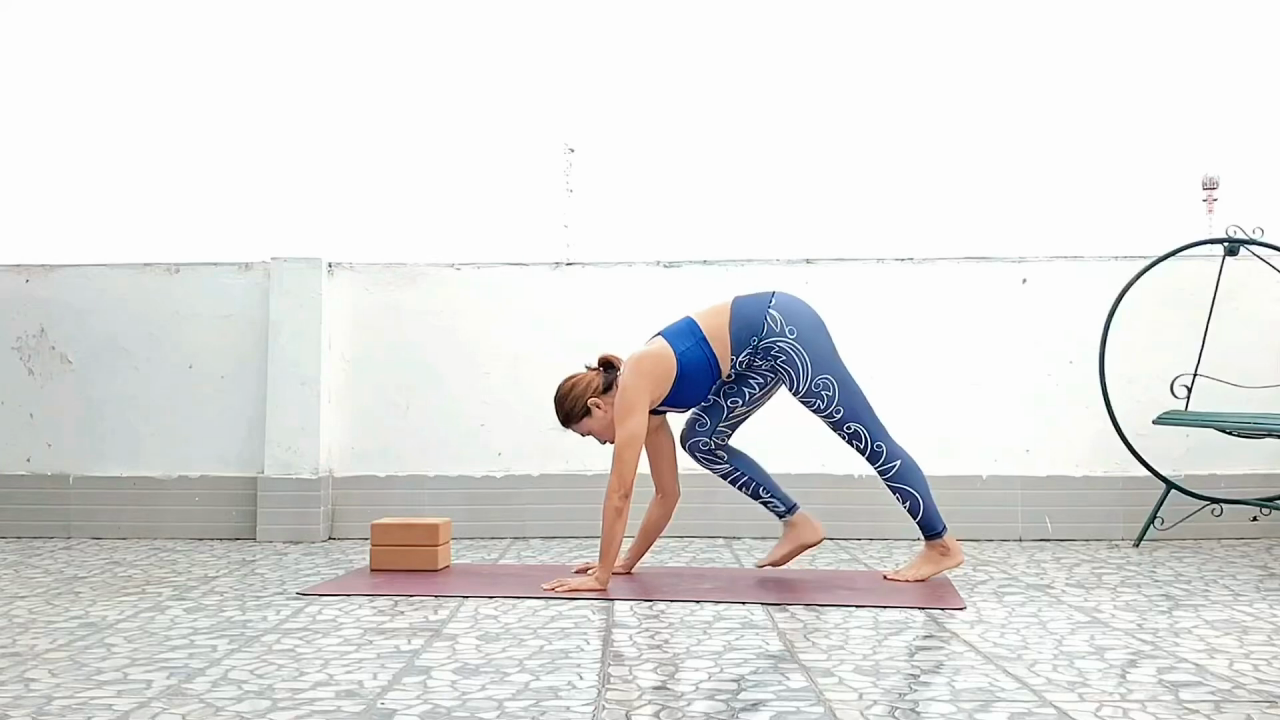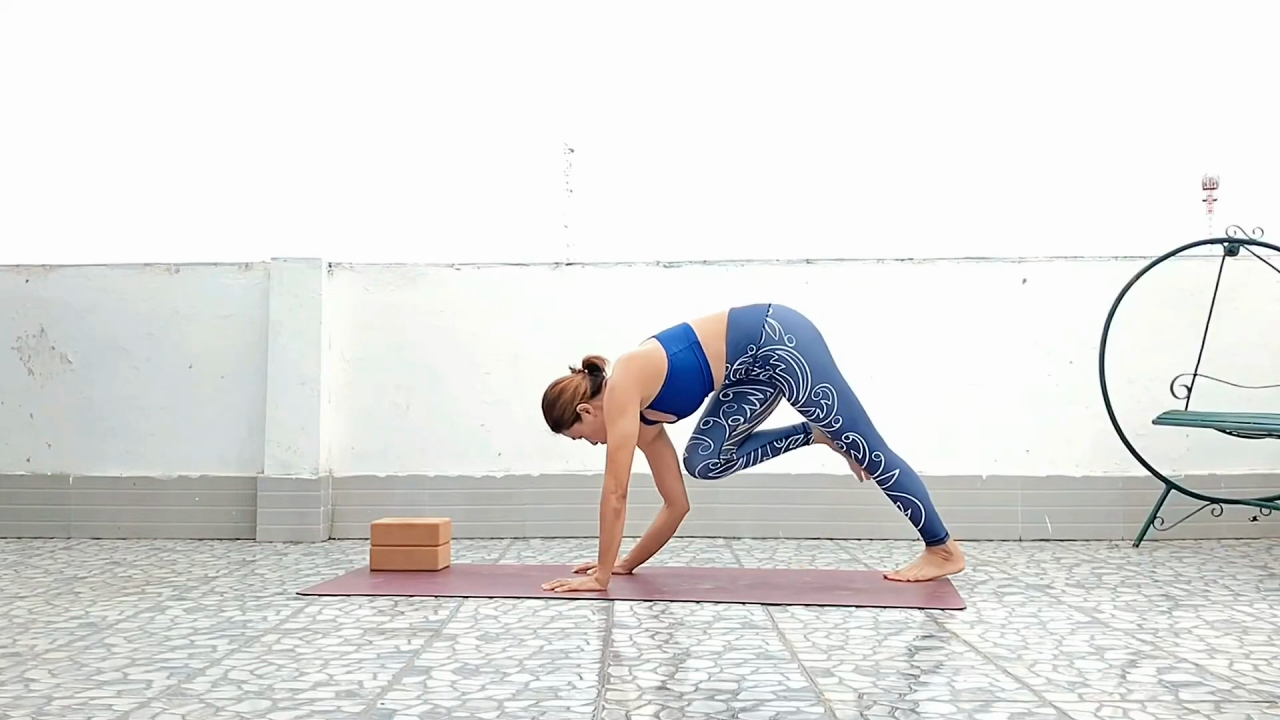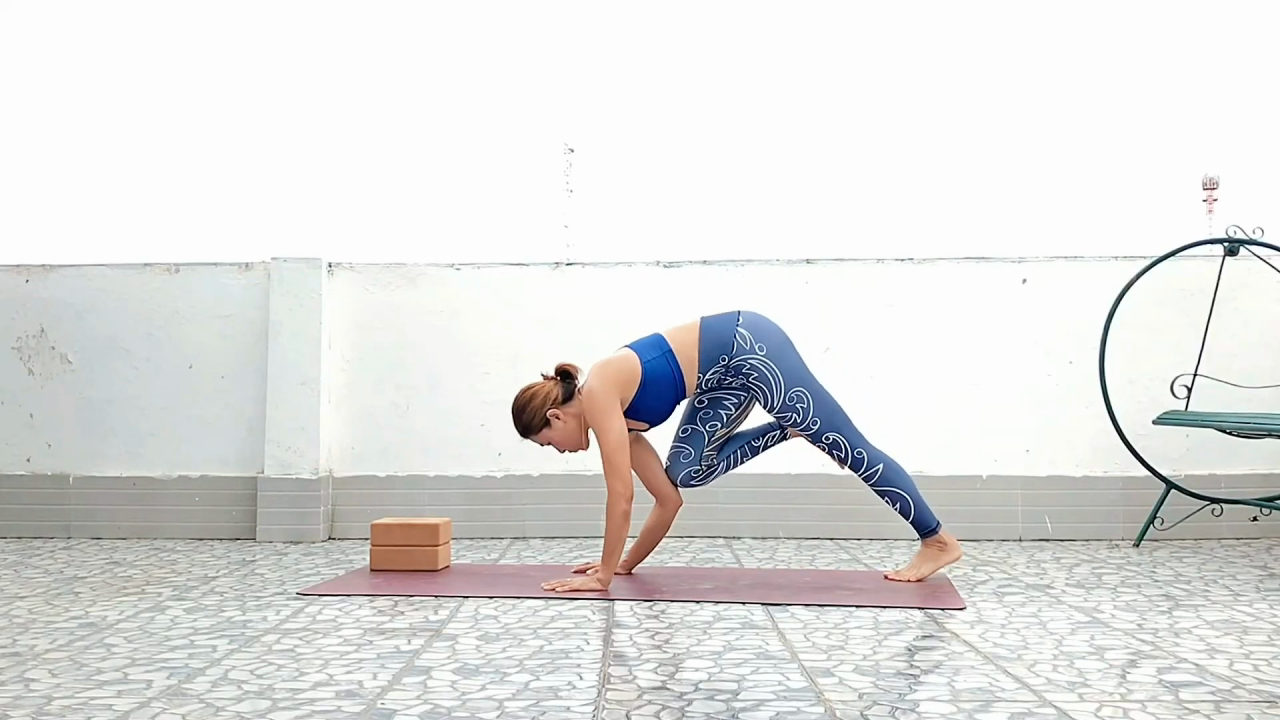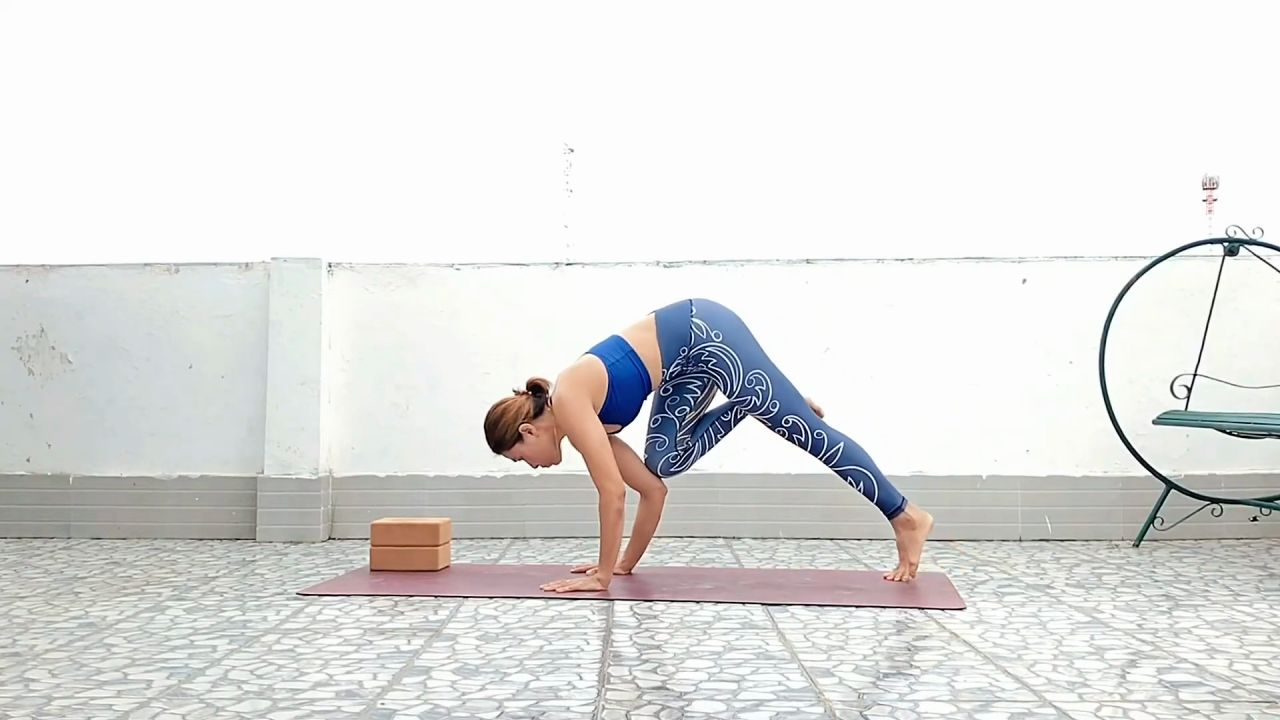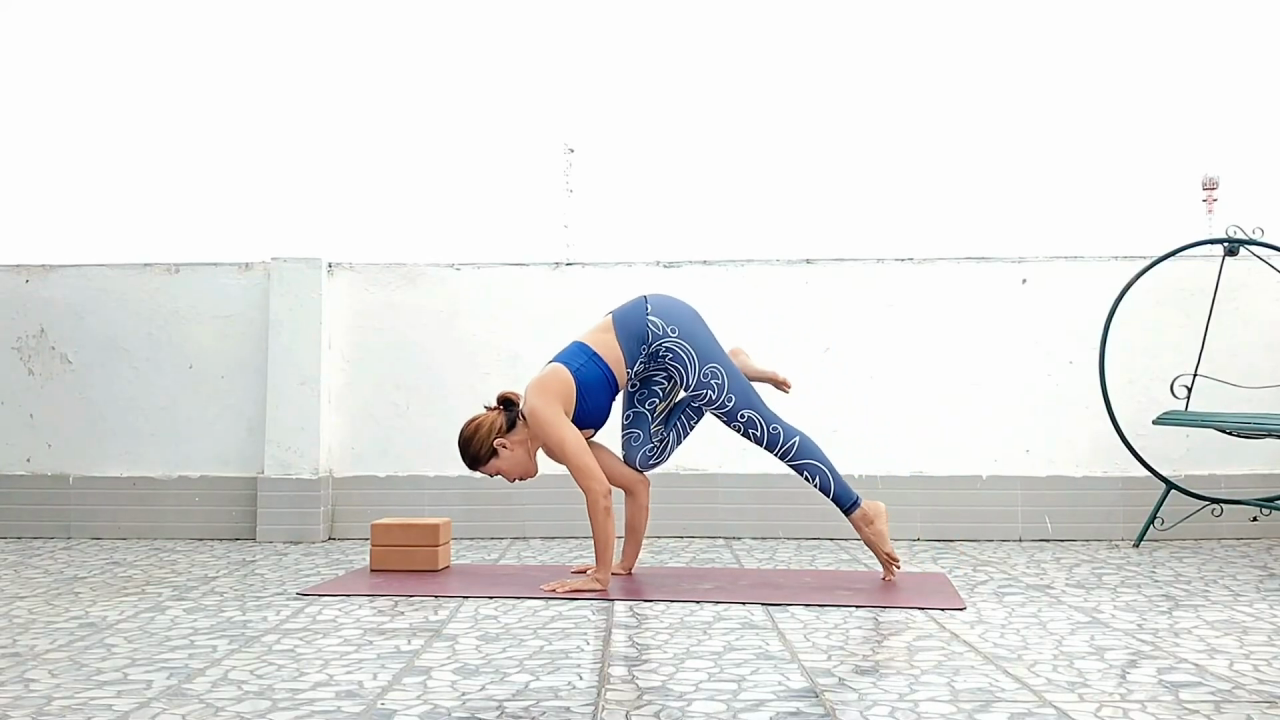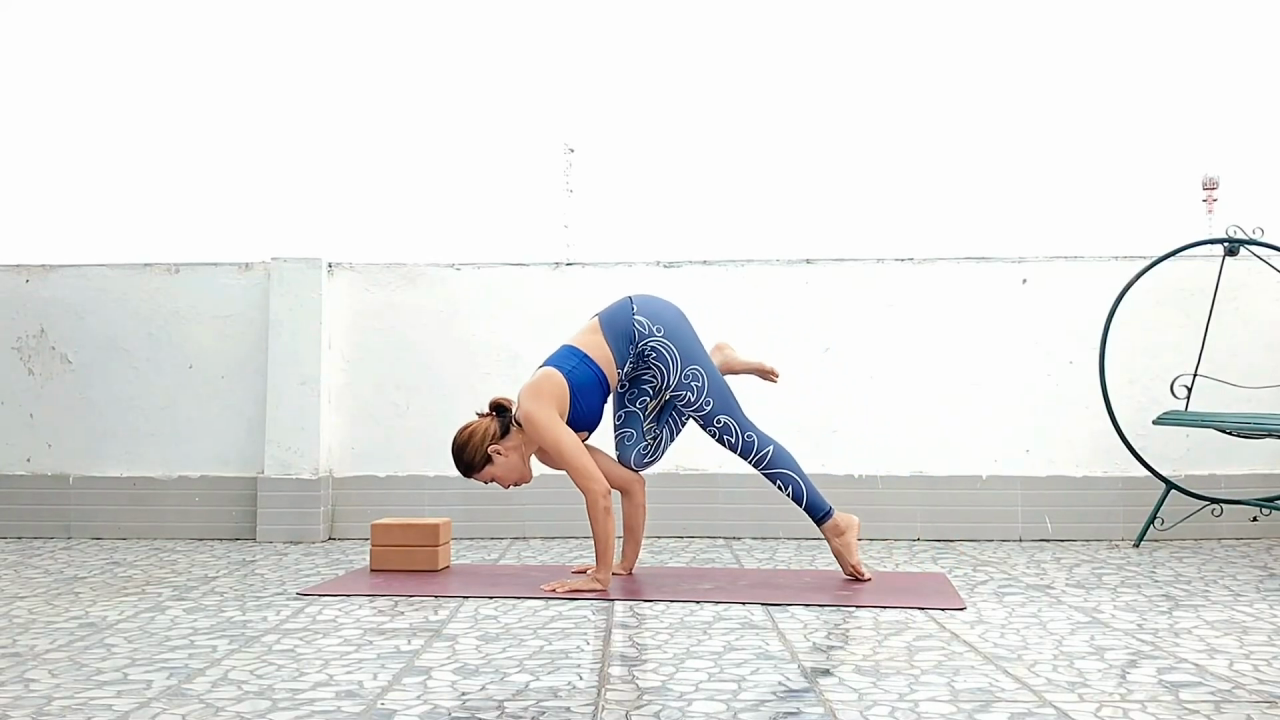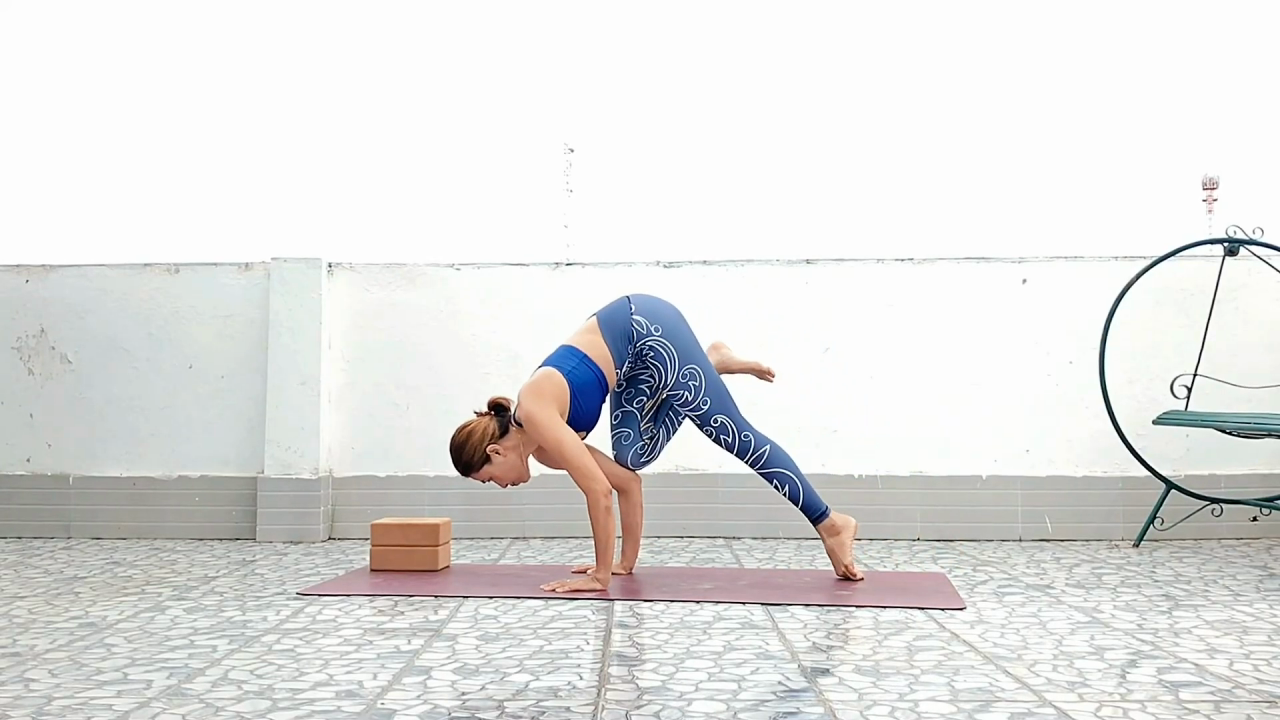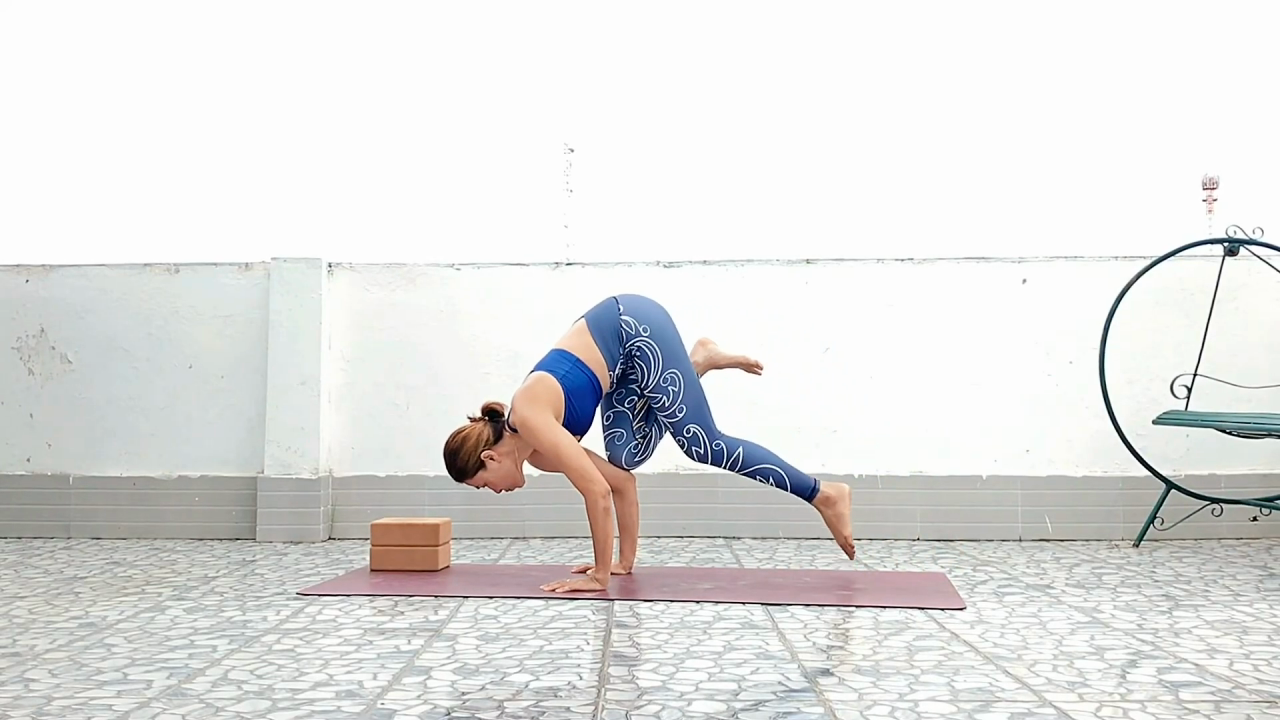
dt=0.5s
person 1, frame 1
left shoulder: (632, 389)
right shoulder: (646, 403)
left elbow: (620, 493)
right elbow: (667, 494)
left wrist: (601, 575)
right wrist: (626, 562)
left hip: (779, 328)
right hip: (763, 342)
left knee: (866, 437)
right knee: (701, 441)
left ankle: (941, 545)
right ankle: (796, 524)
person 1, frame 2
left shoulder: (621, 390)
right shoulder: (643, 416)
left elbow: (615, 494)
right elbow: (676, 504)
left wrist: (601, 576)
right wrist: (627, 563)
left hip: (775, 338)
right hip: (758, 356)
left knee: (864, 448)
right knee: (705, 461)
left ankle: (943, 549)
right ankle: (819, 432)
person 1, frame 3
left shoulder: (598, 394)
right shoulder: (615, 416)
left elbow: (621, 495)
right elbow: (668, 498)
left wrist: (602, 575)
right wrist: (624, 564)
left hip: (745, 345)
right hip: (727, 367)
left knee: (847, 446)
right knee: (687, 471)
left ankle: (937, 540)
right ankle: (789, 427)
person 1, frame 4
left shoulder: (568, 402)
right shoulder: (586, 418)
left elbow: (612, 493)
right elbow: (652, 488)
left wrist: (602, 575)
right wrist: (625, 564)
left hip: (701, 331)
right hip: (687, 354)
left knee: (804, 429)
right knee: (664, 462)
left ankle: (906, 517)
right ankle: (752, 401)
person 1, frame 5
left shoulder: (540, 410)
right shoulder: (556, 432)
left elbow: (599, 492)
right elbow: (635, 482)
left wrist: (601, 575)
right wrist: (624, 563)
left hip: (661, 327)
right hip: (649, 349)
left knee: (760, 426)
right knee: (642, 459)
left ankle: (862, 513)
right ankle: (729, 371)
person 1, frame 6
left shoulder: (534, 415)
right shoulder: (546, 443)
left elbow: (599, 492)
right elbow: (629, 482)
left wrist: (601, 576)
right wrist: (624, 563)
left hip: (646, 326)
right hip: (636, 348)
left knee: (735, 432)
right knee: (635, 460)
left ankle: (833, 523)
right ankle: (713, 365)
person 1, frame 7
left shoulder: (534, 415)
right shoulder: (544, 447)
left elbow: (599, 491)
right elbow: (625, 480)
left wrist: (601, 575)
right wrist: (625, 562)
left hip: (645, 327)
right hip: (634, 350)
left knee: (731, 432)
right knee: (632, 459)
left ankle: (829, 523)
right ankle: (710, 365)
person 1, frame 8
left shoulder: (529, 420)
right shoulder: (538, 449)
left elbow: (598, 492)
right elbow: (619, 481)
left wrist: (600, 576)
right wrist: (624, 561)
left hip: (633, 326)
right hip: (624, 349)
left knee: (702, 442)
right knee: (625, 460)
left ankle: (823, 495)
right ankle: (696, 362)
